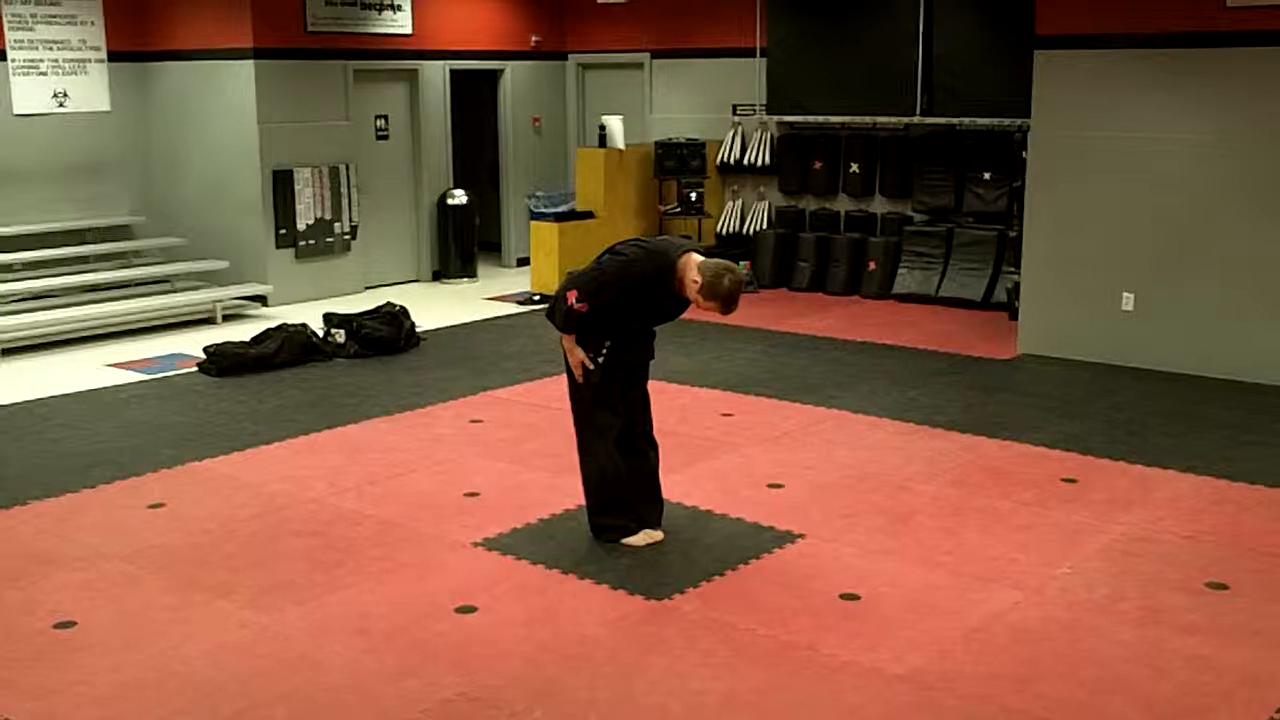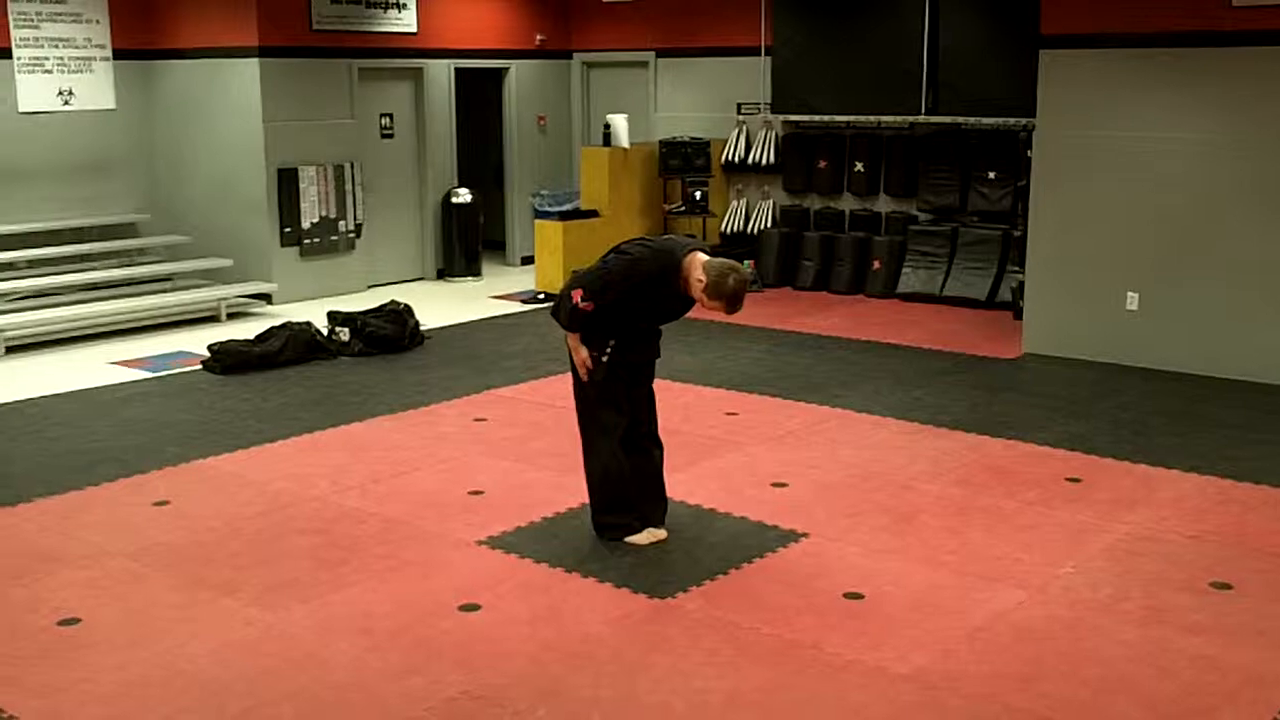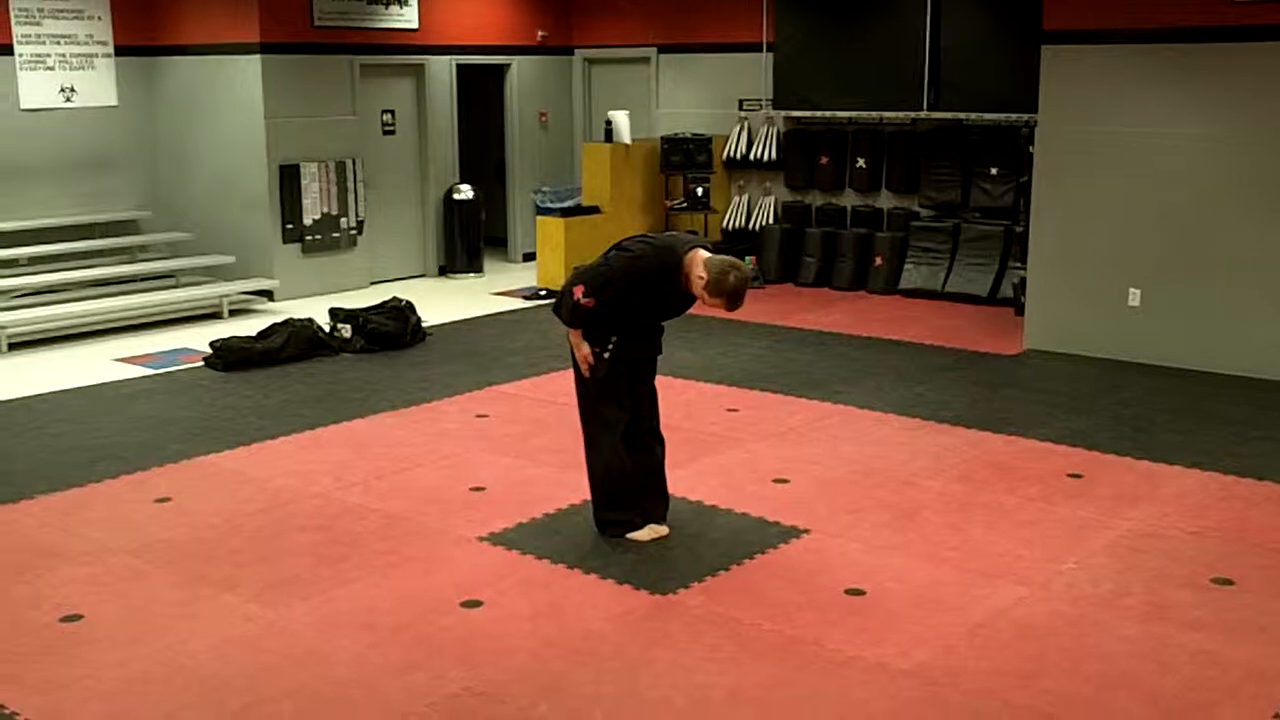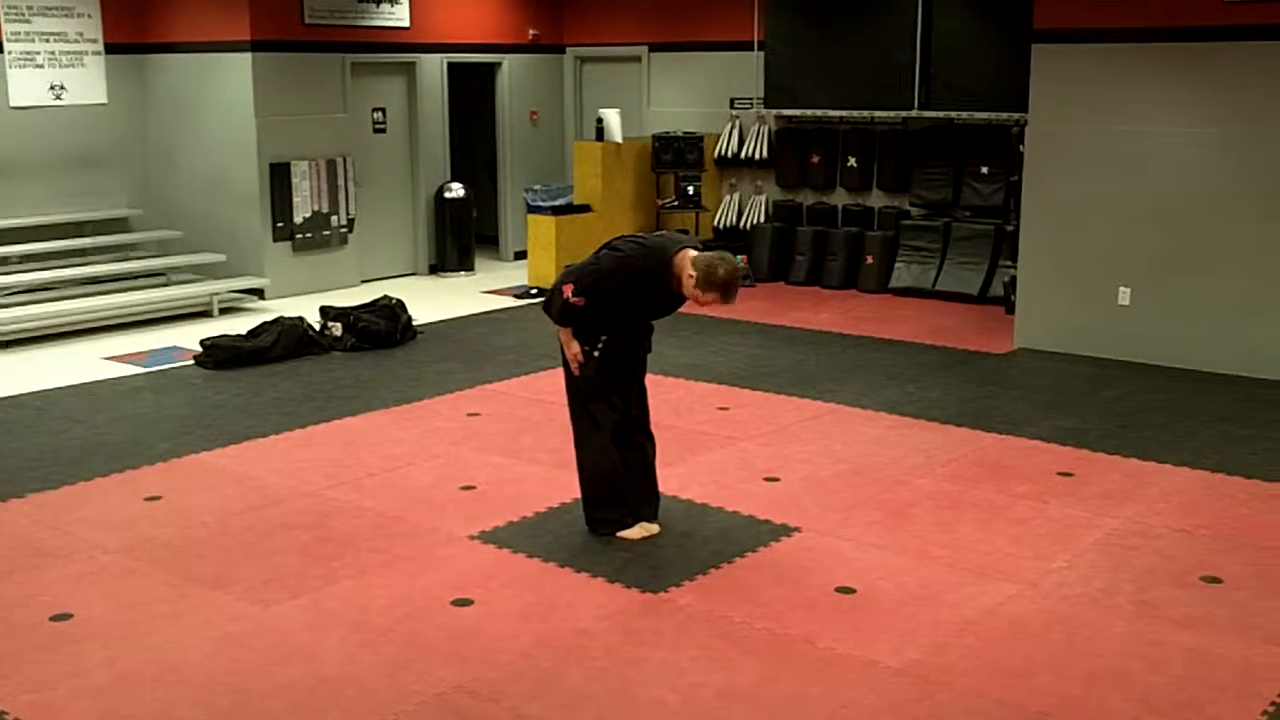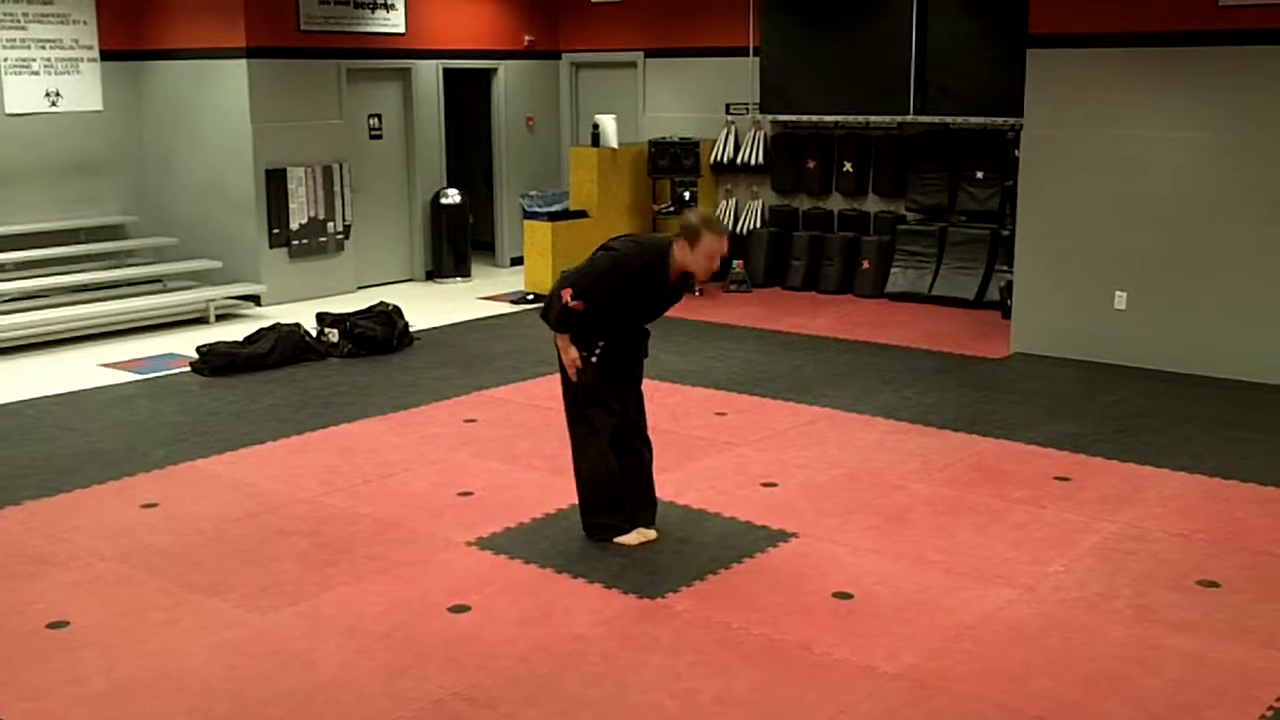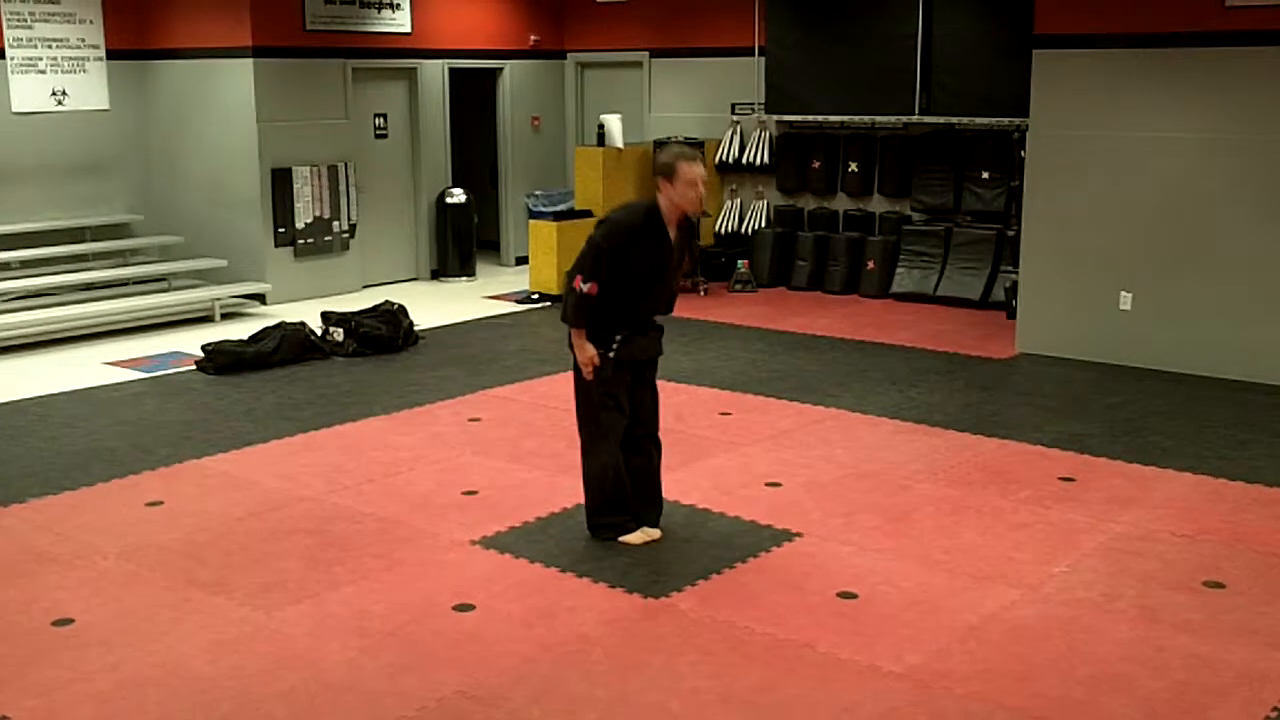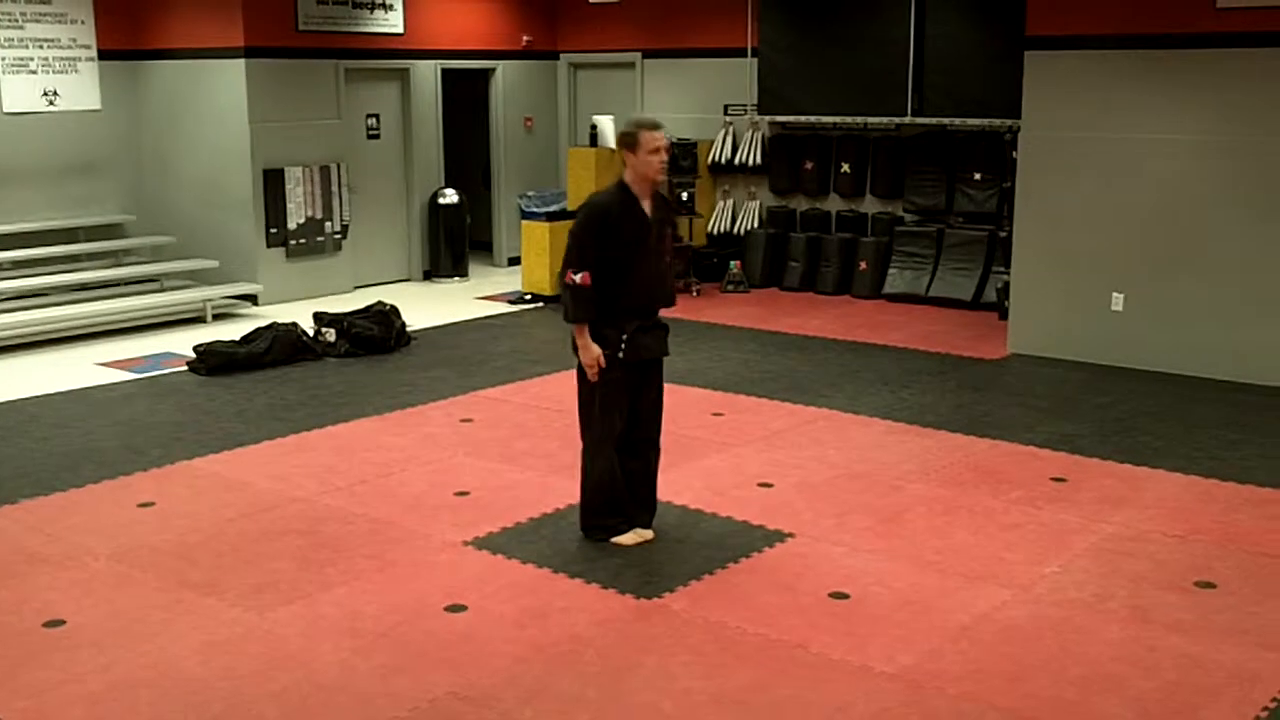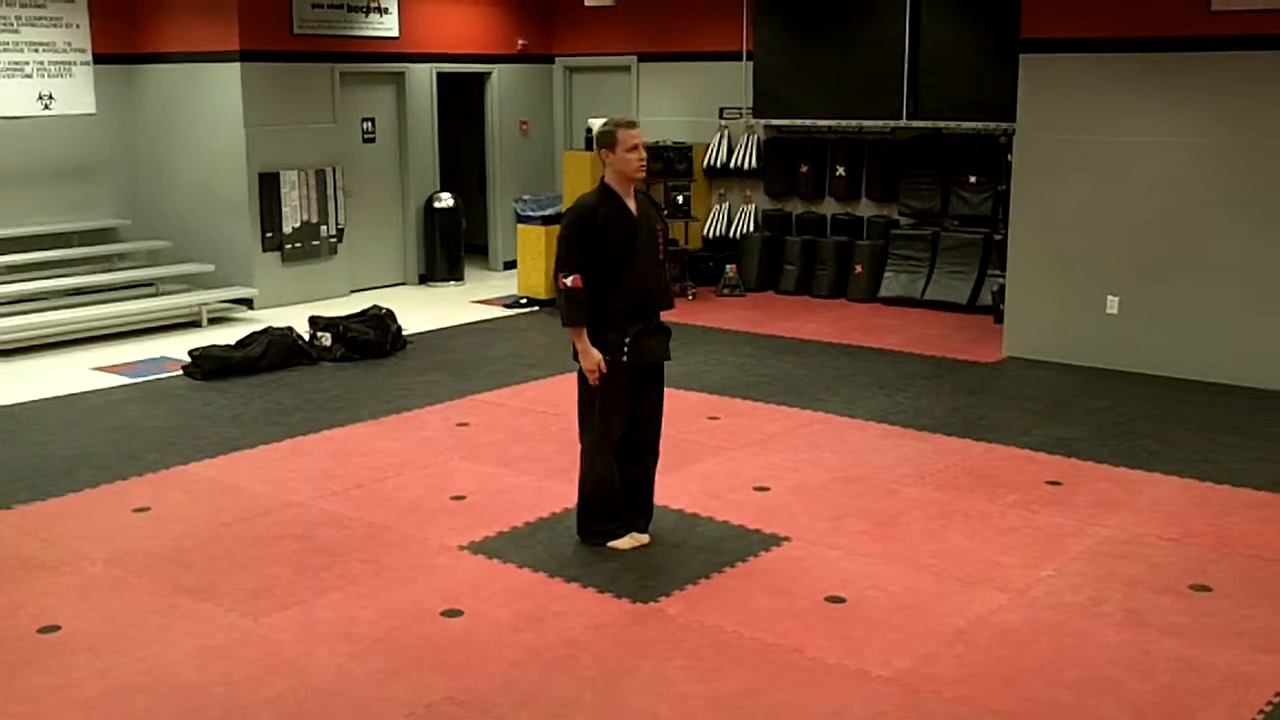
dt=0.2s
person 1, frame 1
left shoulder: (697, 267)
right shoulder: (641, 263)
right elbow: (574, 291)
left wrist: (639, 342)
right wrist: (570, 345)
left hip: (632, 344)
right hip: (595, 344)
left knee: (637, 430)
right knee: (602, 430)
left ankle: (644, 515)
right ankle: (614, 522)
person 1, frame 2
left shoulder: (702, 266)
right shoulder: (646, 262)
right elbow: (579, 289)
left wrist: (646, 340)
right wrist: (575, 344)
left hip: (638, 342)
right hip: (600, 342)
left knee: (642, 429)
right knee: (606, 428)
left ankle: (648, 514)
right ankle: (617, 521)
person 1, frame 3
left shoulder: (704, 263)
right shoulder: (646, 259)
right elbow: (581, 285)
left wrist: (648, 336)
right wrist: (577, 339)
left hip: (640, 338)
right hip: (602, 338)
left knee: (644, 424)
right knee: (608, 424)
left ankle: (649, 509)
right ankle: (619, 517)
person 1, frame 4
left shoulder: (692, 262)
right shoulder: (636, 259)
right elbow: (570, 285)
left wrist: (638, 337)
right wrist: (568, 339)
left hip: (629, 337)
right hip: (591, 337)
left knee: (634, 424)
right knee: (598, 423)
left ankle: (640, 509)
right ankle: (610, 516)
person 1, frame 5
left shoulder: (683, 267)
right shoulder: (631, 258)
right elbow: (567, 291)
left wrist: (634, 343)
right wrist: (566, 346)
left hip: (626, 345)
right hip: (588, 345)
left knee: (632, 430)
right knee: (595, 430)
left ankle: (637, 516)
right ankle: (606, 522)
person 1, frame 6
left shoulder: (685, 228)
right shoulder: (625, 224)
right elbow: (581, 282)
left wrist: (647, 331)
right wrist: (581, 344)
left hip: (641, 340)
right hip: (603, 343)
left knee: (643, 431)
right knee: (605, 432)
left ankle: (642, 515)
right ankle: (611, 522)
person 1, frame 7
left shoulder: (663, 209)
right shoulder: (600, 210)
right elbow: (577, 279)
right wrist: (585, 342)
left hip: (647, 337)
right hip: (606, 340)
left knee: (644, 432)
right knee: (605, 432)
left ankle: (636, 515)
right ankle: (604, 522)
person 1, frame 8
left shoulder: (650, 209)
right shoulder: (586, 213)
right elbow: (570, 283)
right wrist: (584, 346)
left hip: (648, 338)
right hip: (607, 343)
left knee: (643, 436)
right knee: (604, 437)
left ankle: (633, 520)
right ankle: (601, 526)
